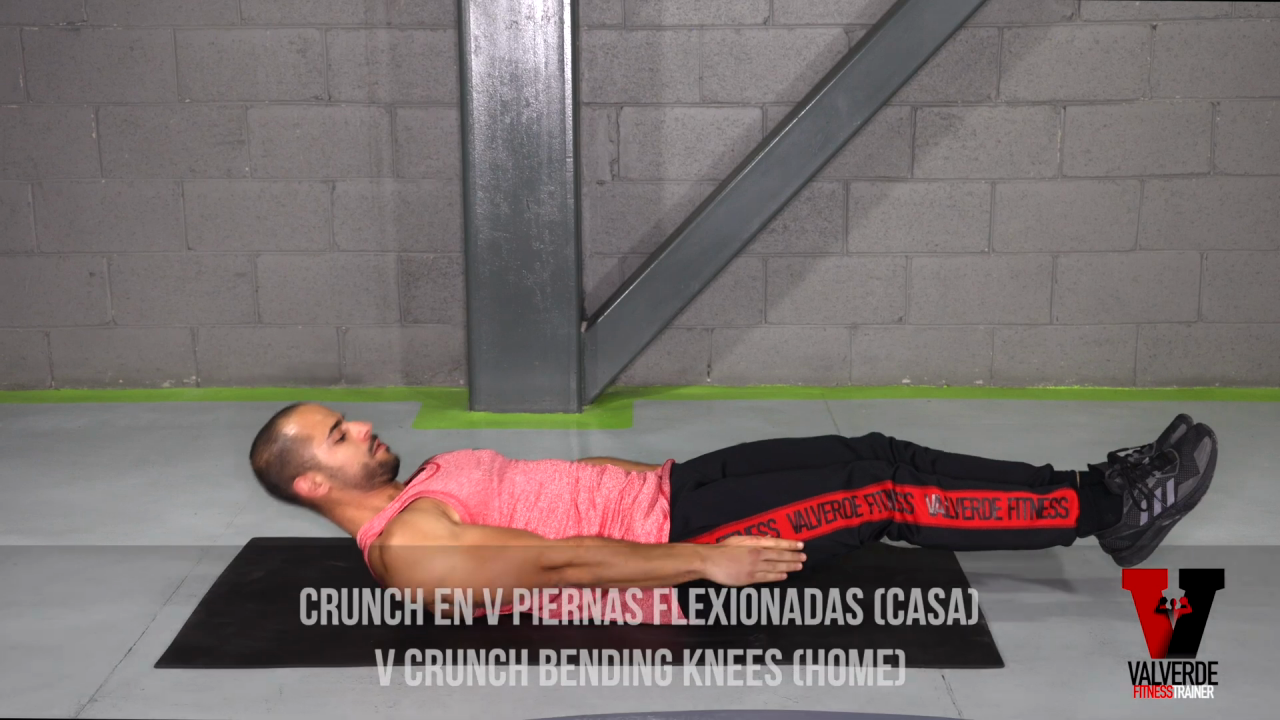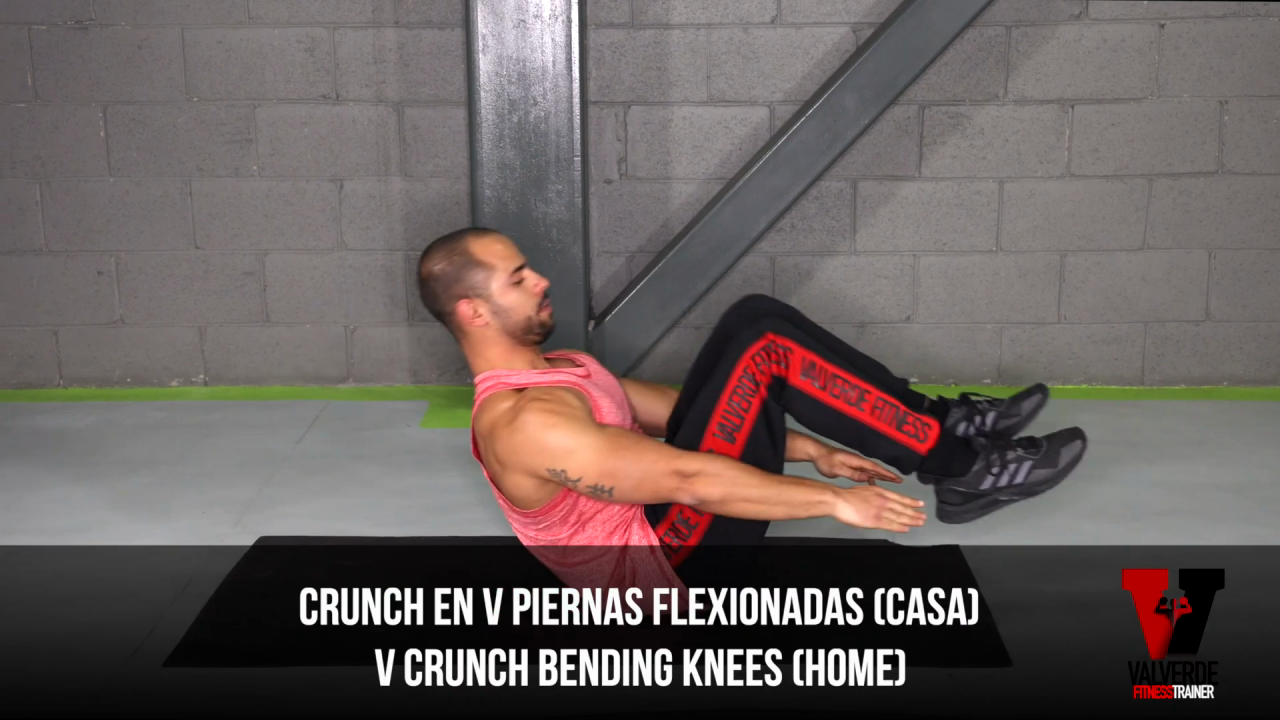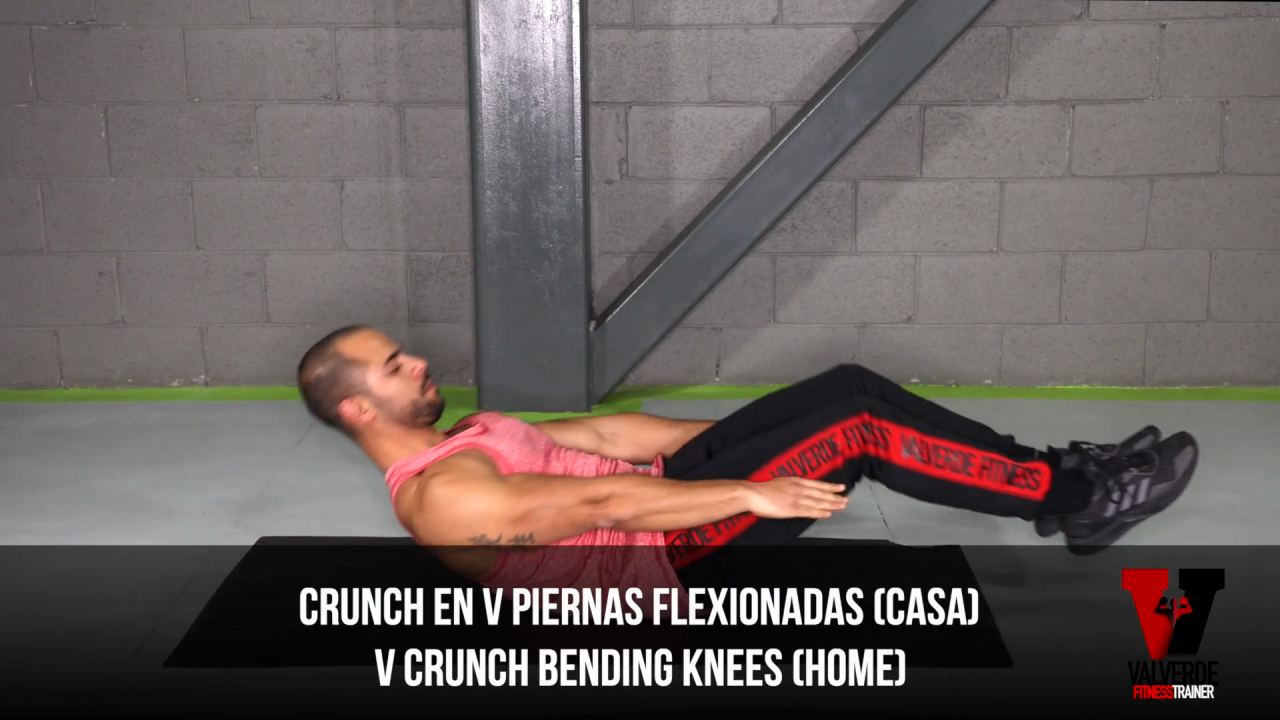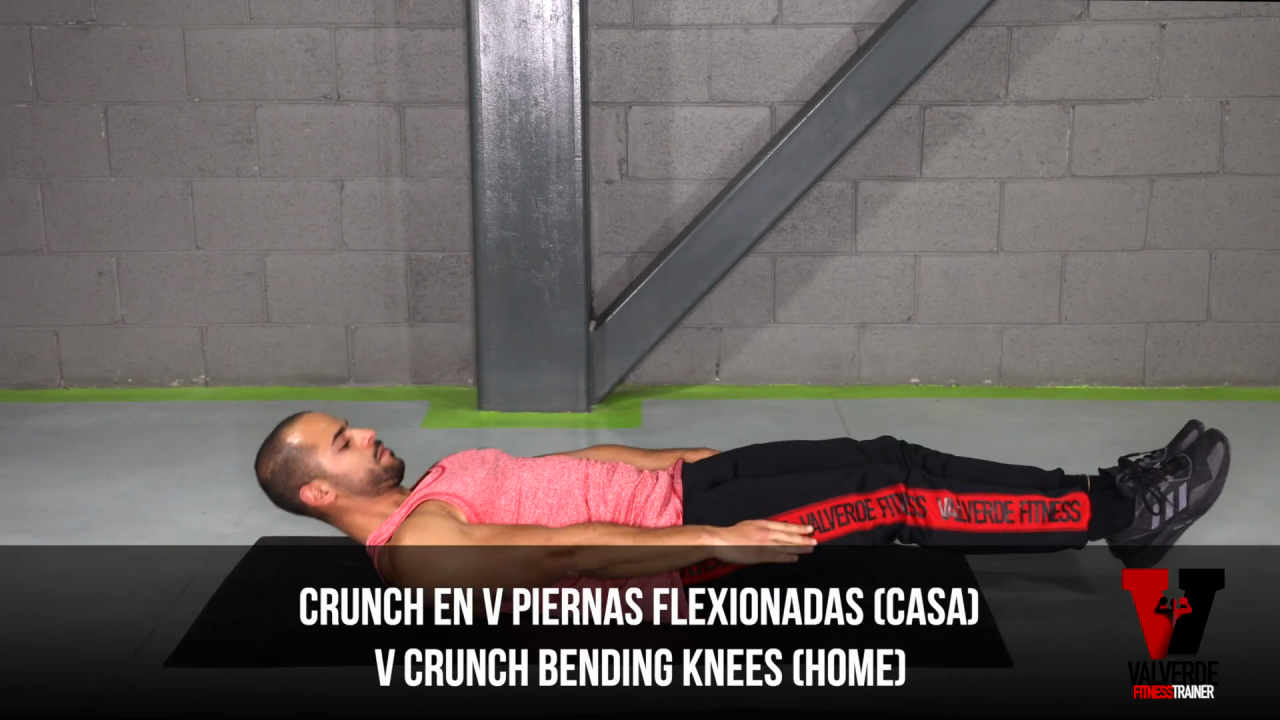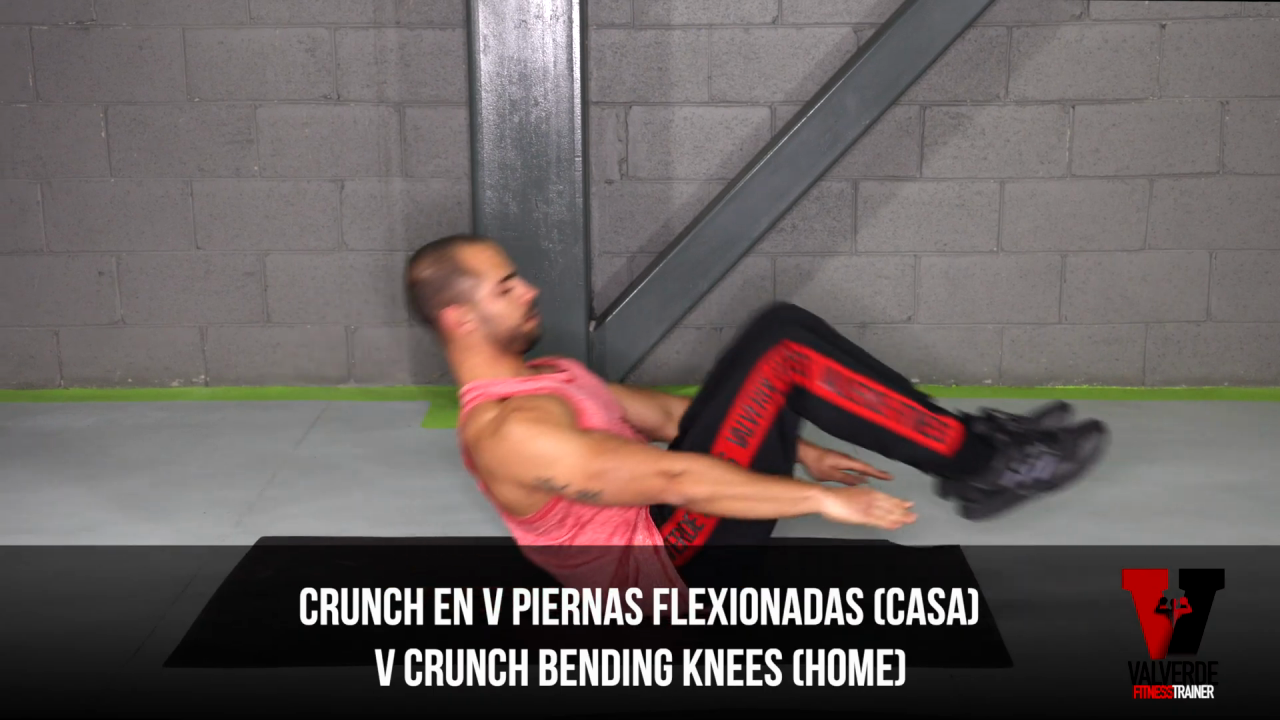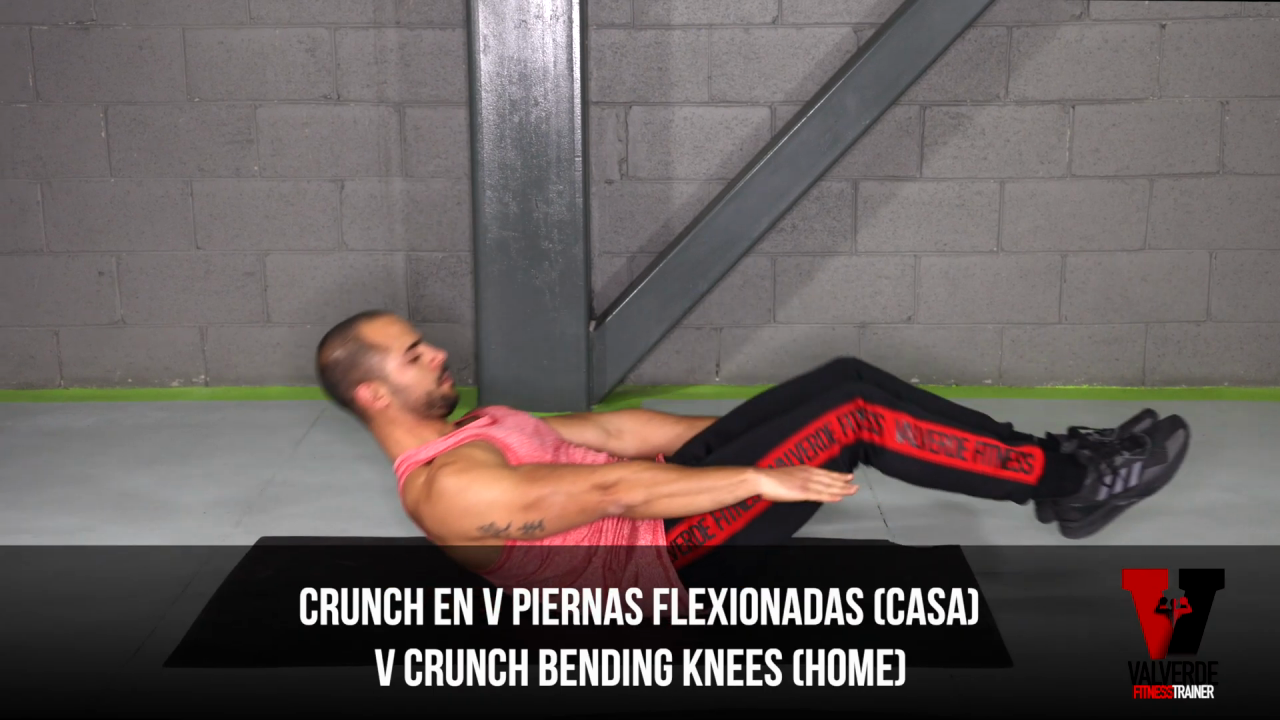
dt=0.7s
person 1, frame 1
left shoulder: (426, 483)
right shoulder: (404, 545)
right elbow: (555, 565)
left wrist: (668, 479)
right wrist: (705, 562)
left hip: (664, 491)
right hip: (666, 545)
left knee: (869, 455)
right knee: (880, 490)
left ankle: (1094, 490)
right ankle: (1108, 511)
person 1, frame 2
left shoulder: (542, 368)
right shoulder: (523, 424)
left elbow: (671, 411)
right elbow: (682, 477)
left wrist: (810, 448)
right wrist: (832, 502)
left hip: (669, 527)
right hip: (668, 568)
left knee: (758, 322)
right knee: (765, 347)
left ankle: (944, 433)
right ankle: (960, 468)
person 1, frame 3
left shoulder: (462, 440)
right shoulder: (440, 498)
left elbow: (601, 435)
right elbow: (598, 507)
left wrist: (732, 435)
right wrist: (750, 493)
left hip: (668, 488)
right hip: (668, 554)
left knee: (848, 388)
right knee: (857, 431)
left ankle: (1058, 474)
right ankle: (1076, 501)
person 1, frame 4
left shoulder: (439, 489)
right shoulder: (414, 550)
right elbow: (566, 553)
left wrist: (685, 463)
right wrist: (716, 542)
left hip: (677, 484)
right hip: (674, 546)
left knee: (885, 459)
right knee: (895, 502)
left ankle: (1109, 498)
right ankle: (1119, 516)
person 1, frame 5
left shoulder: (531, 378)
right shoulder: (510, 434)
left elbow: (658, 416)
right elbow: (673, 479)
left wrist: (808, 453)
right wrist: (821, 499)
left hip: (672, 529)
right hip: (671, 563)
left knee: (781, 333)
right knee: (783, 351)
left ankle: (971, 449)
right ankle: (977, 464)
person 1, frame 6
left shoulder: (466, 433)
right shoulder: (449, 489)
left elbow: (606, 431)
right elbow: (609, 494)
left wrist: (745, 435)
right wrist: (763, 478)
left hip: (659, 512)
right hip: (667, 555)
left knee: (842, 384)
right knee: (850, 418)
left ankle: (1056, 465)
right ankle: (1065, 482)
